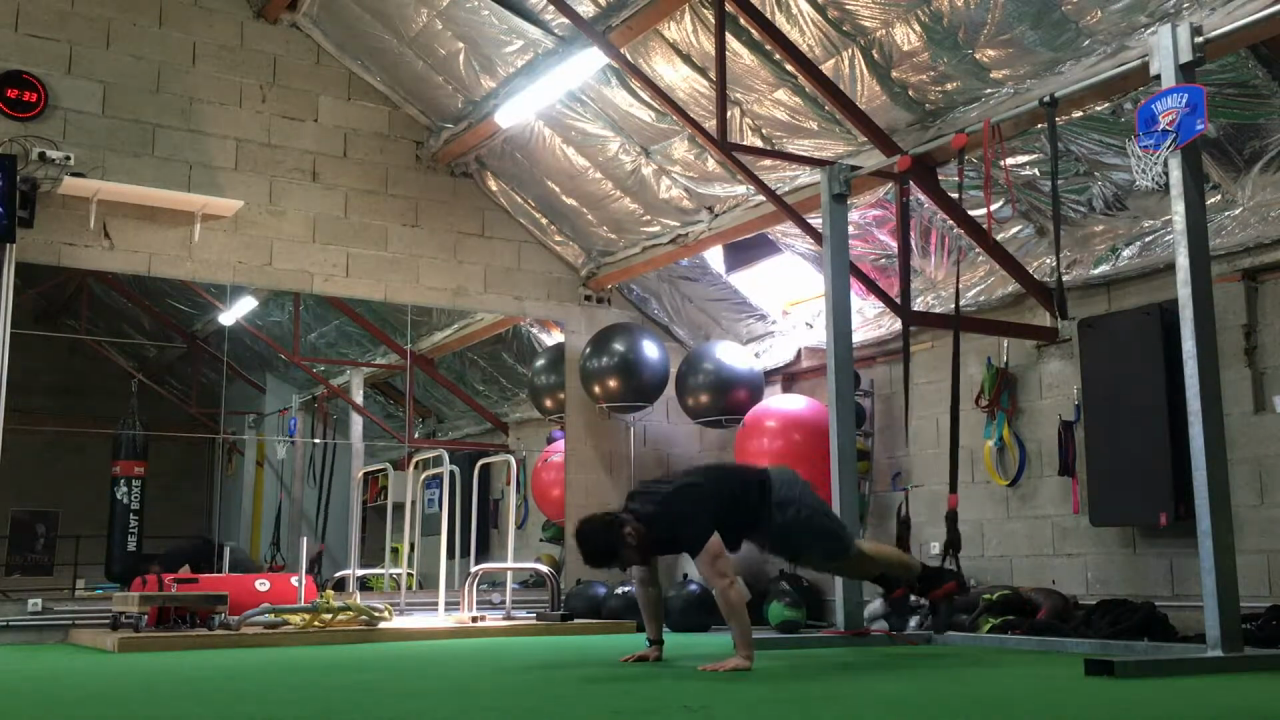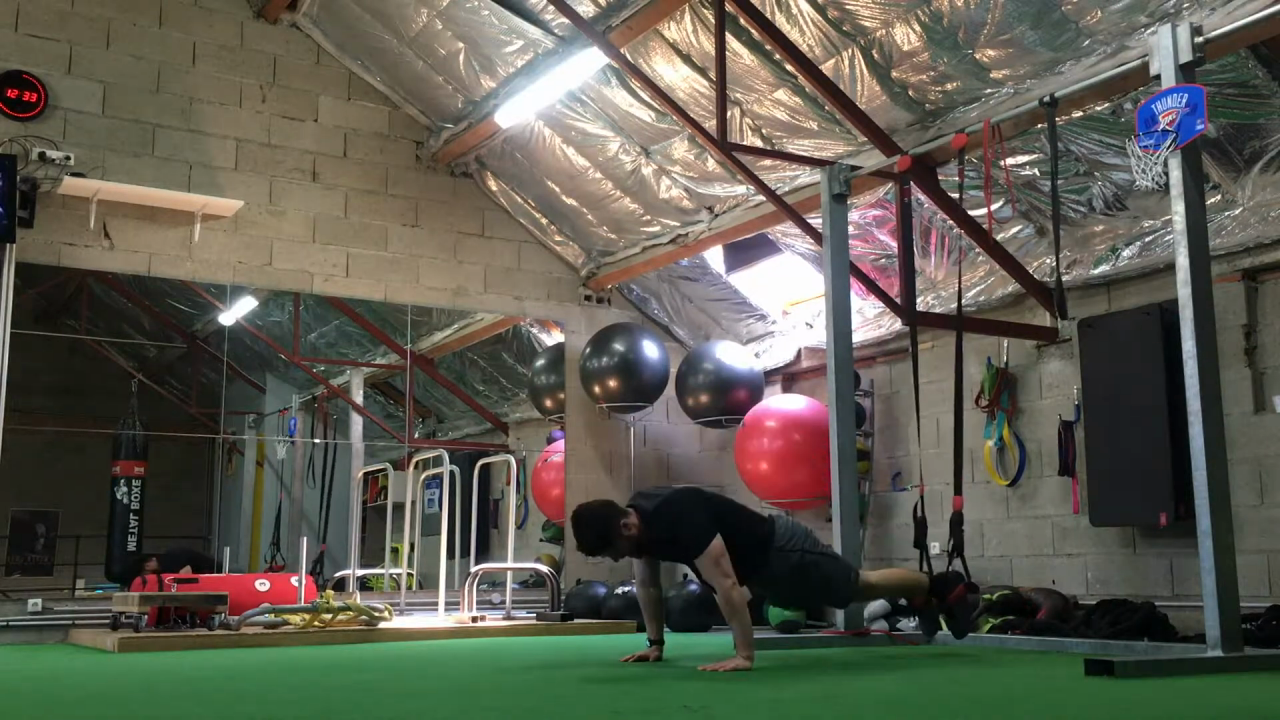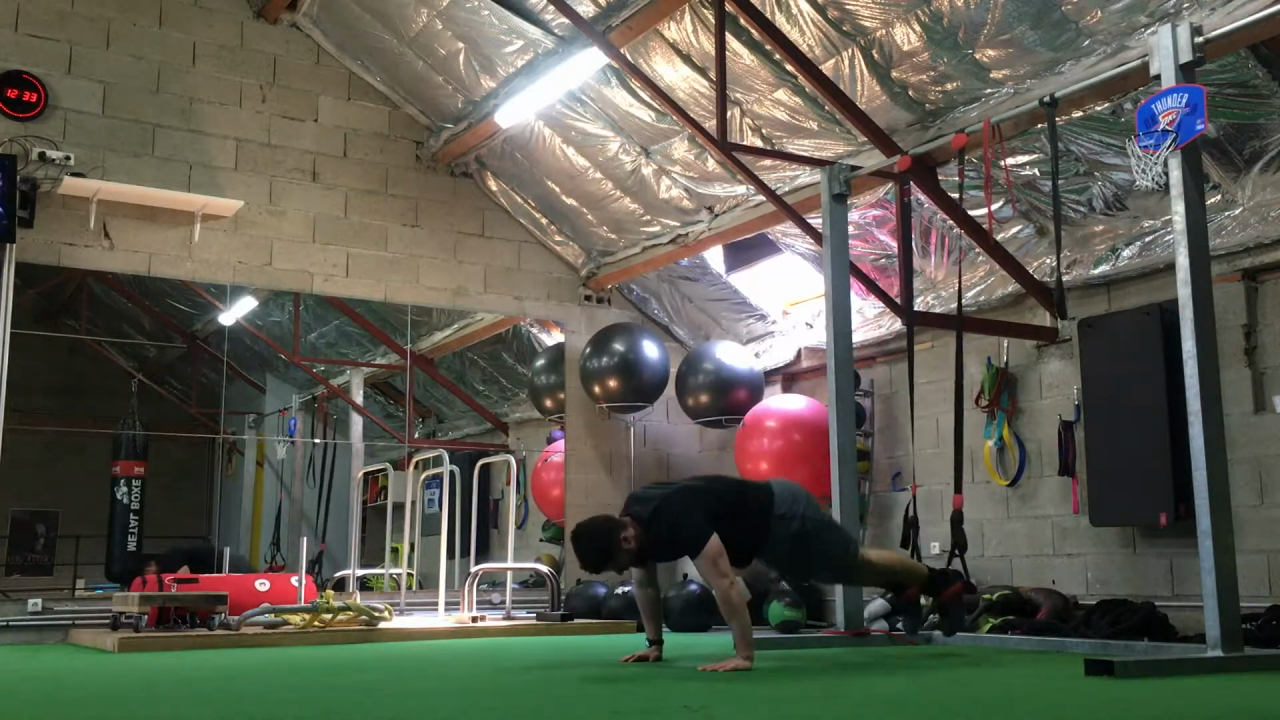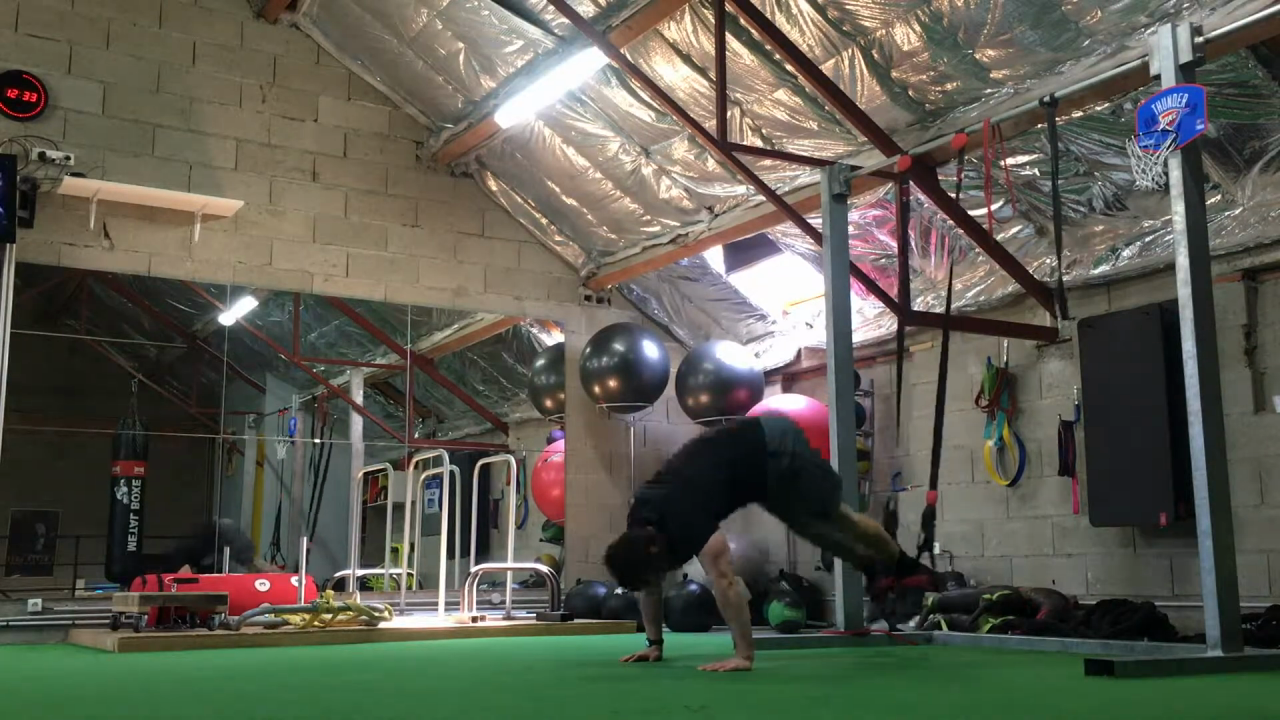
dt=0.2s
person 1, frame 1
left shoulder: (677, 515)
right shoulder: (632, 517)
left elbow: (724, 582)
right elbow: (646, 580)
left wrist: (743, 654)
right wrist: (655, 643)
left hip: (778, 498)
right hip: (759, 512)
left knee: (845, 552)
right knee: (816, 557)
left ankle: (934, 578)
right ankle: (892, 583)
person 1, frame 2
left shoulder: (679, 515)
right shoulder: (639, 517)
left elbow: (726, 583)
right elbow: (647, 583)
left wrist: (744, 655)
right wrist: (655, 644)
left hip: (780, 549)
right hip: (763, 565)
left knee: (855, 587)
right knee: (841, 589)
left ankle: (945, 586)
right ankle: (918, 594)
person 1, frame 3
left shoulder: (676, 515)
right shoulder: (634, 520)
left elbow: (724, 582)
right elbow: (645, 583)
left wrist: (744, 655)
right wrist: (655, 644)
left hip: (782, 513)
right hip: (761, 531)
left knee: (855, 562)
right knee: (839, 571)
left ankle: (941, 581)
right ankle: (902, 587)
person 1, frame 4
left shoulder: (683, 516)
right shoulder: (643, 520)
left elbow: (724, 582)
right elbow: (650, 584)
left wrist: (744, 656)
right wrist: (654, 643)
left hip: (775, 445)
right hip: (754, 449)
left knee: (835, 517)
right knee: (805, 524)
left ankle: (903, 568)
right ankle: (877, 567)
